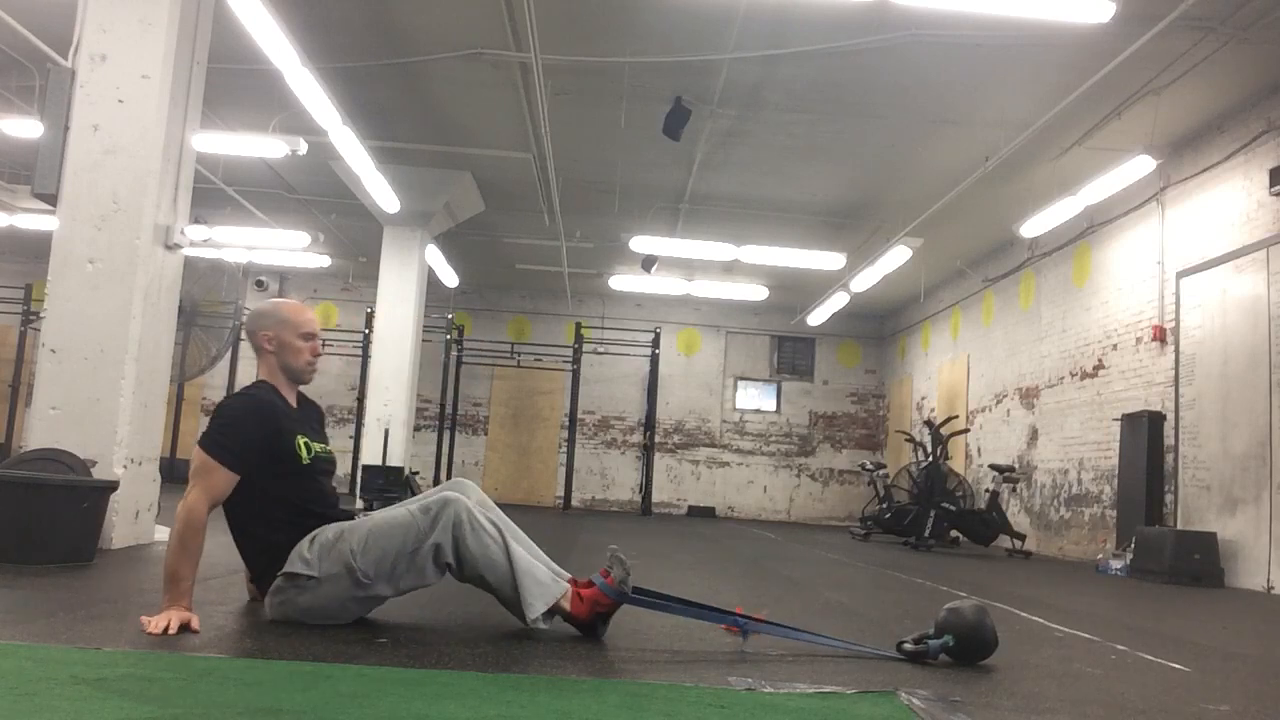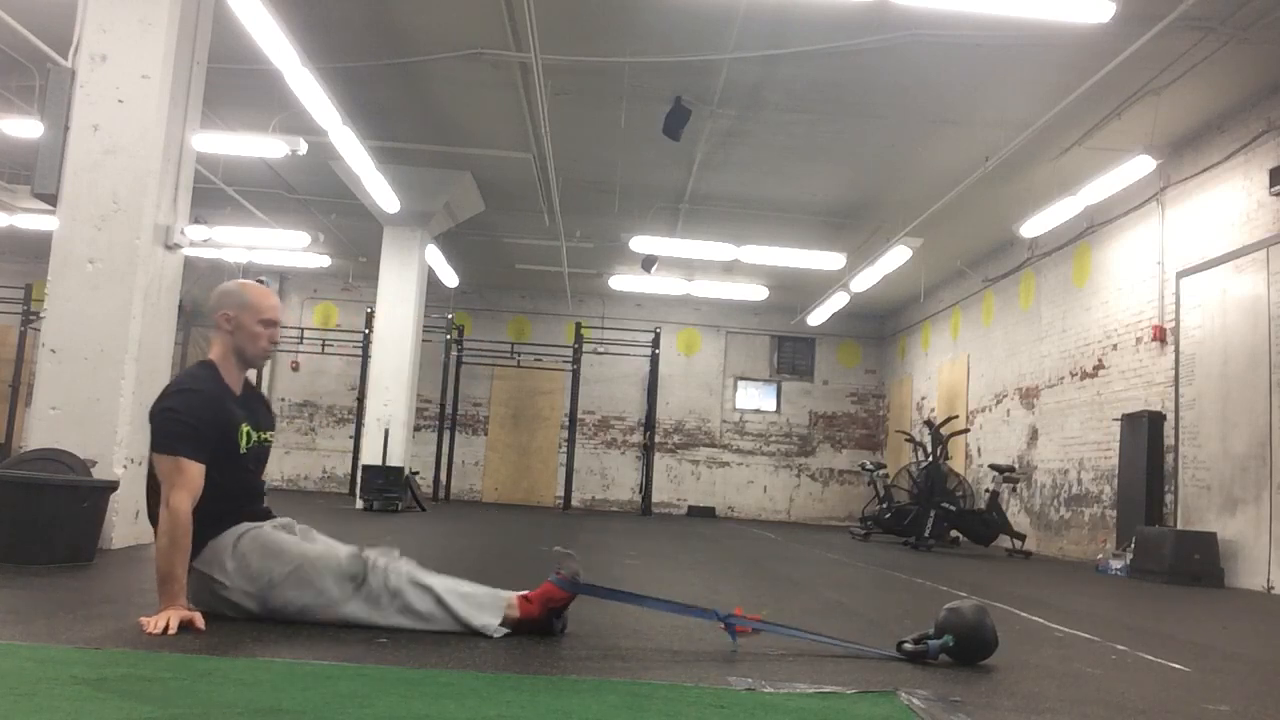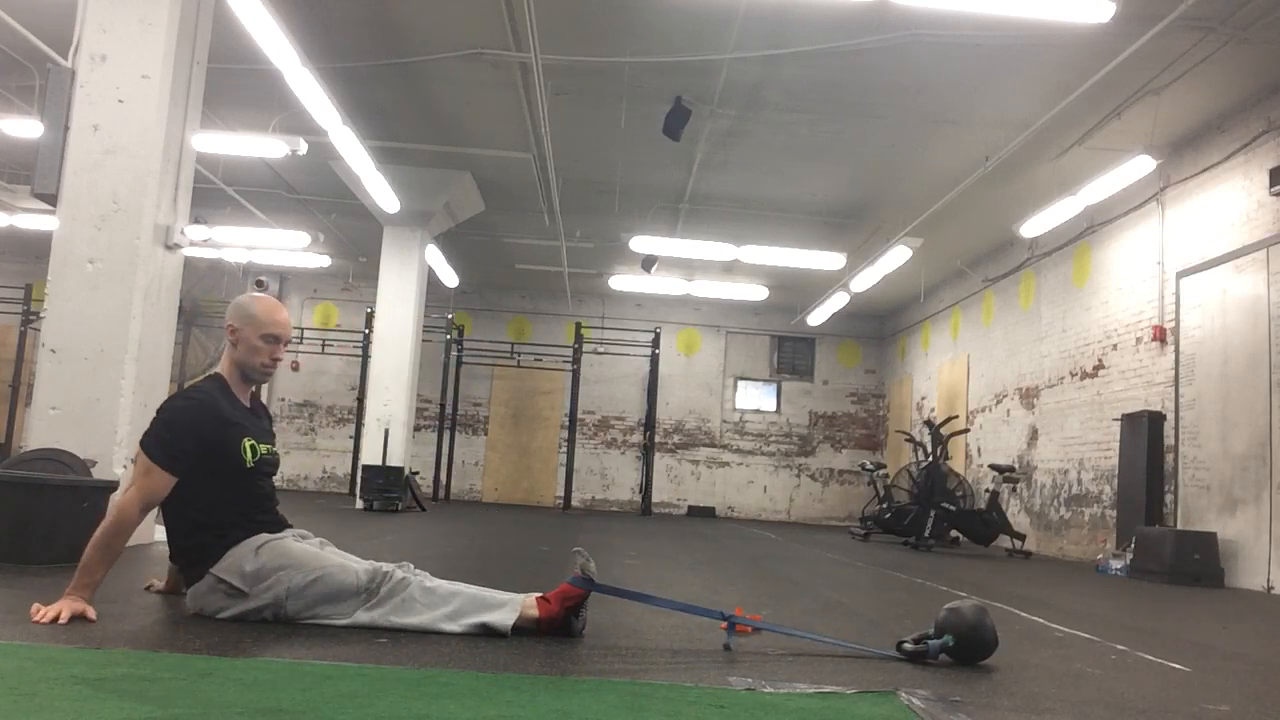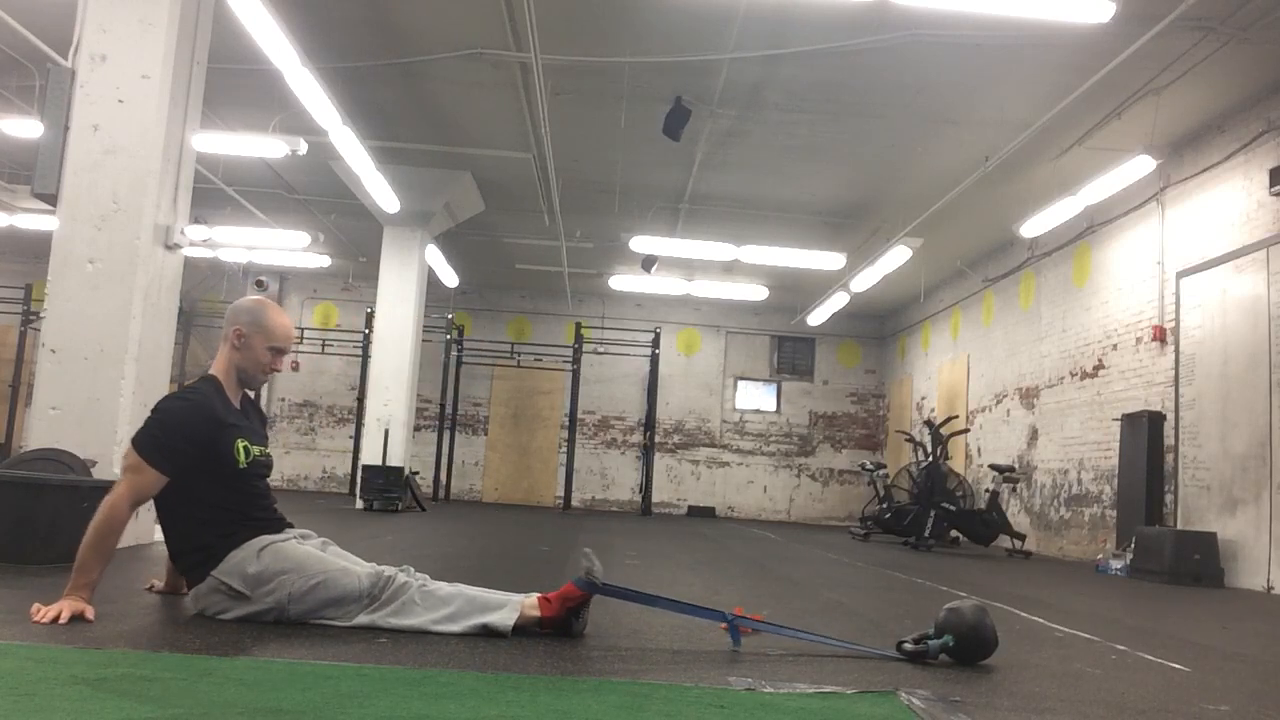
dt=1s
person 1, frame 1
left shoulder: (306, 412)
right shoulder: (247, 411)
right elbow: (196, 504)
left wrist: (262, 573)
right wrist: (177, 603)
left hip: (332, 552)
right hip: (301, 578)
left knee: (461, 493)
right knee: (452, 511)
left ankle: (563, 591)
right ankle: (572, 605)
person 1, frame 2
left shoulder: (253, 400)
right shoulder: (191, 399)
right elbow: (176, 504)
left wrist: (270, 546)
right wrist: (172, 602)
left hip: (261, 532)
right hip: (216, 556)
left knee: (381, 566)
right knee: (360, 578)
left ankle: (519, 606)
right ankle: (520, 611)
person 1, frame 3
left shoulder: (256, 412)
right shoulder: (192, 410)
right elbow: (133, 505)
left wrist: (177, 579)
right wrist: (78, 594)
left hip: (280, 545)
right hip: (232, 569)
left knee: (391, 580)
right knee: (381, 589)
left ankle: (535, 610)
right ankle: (539, 611)
person 1, frame 4
left shoulder: (249, 412)
right shoulder: (188, 410)
right elbow: (123, 500)
left wrist: (176, 577)
right wrist: (77, 593)
left hip: (283, 543)
right hip: (235, 568)
left knee: (395, 583)
right knee: (385, 594)
left ankle: (538, 608)
right ankle: (542, 610)
